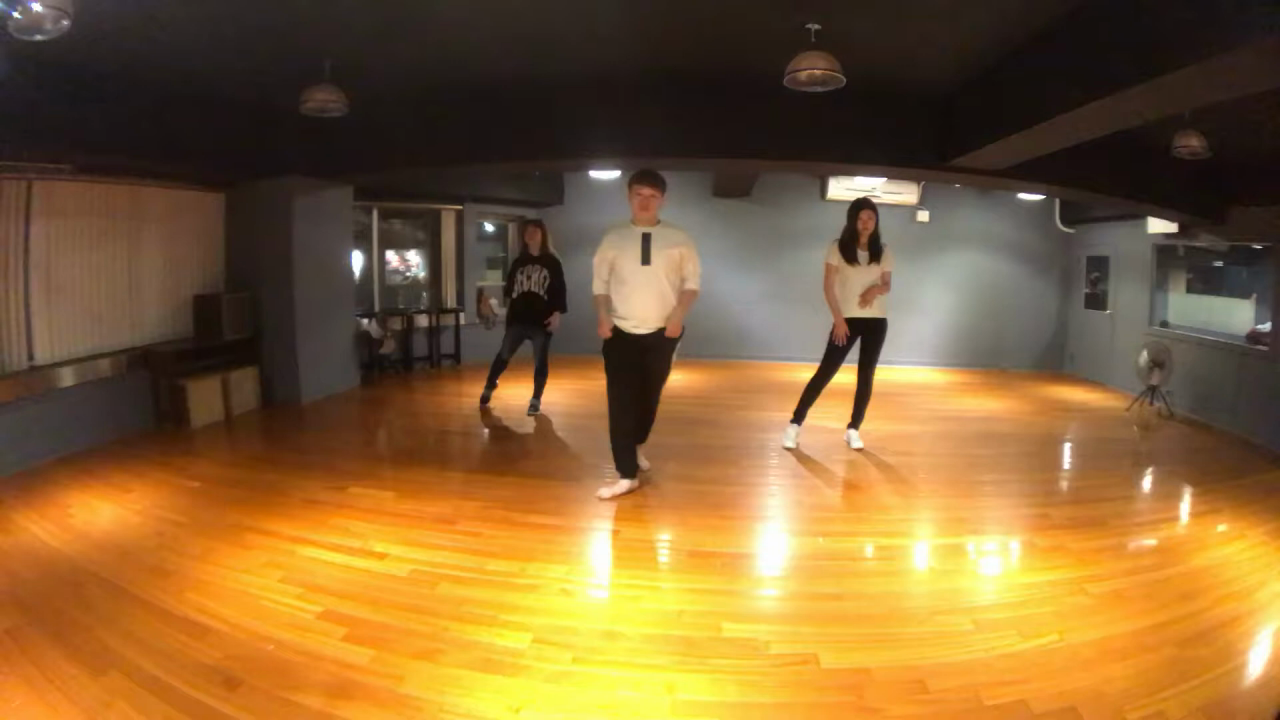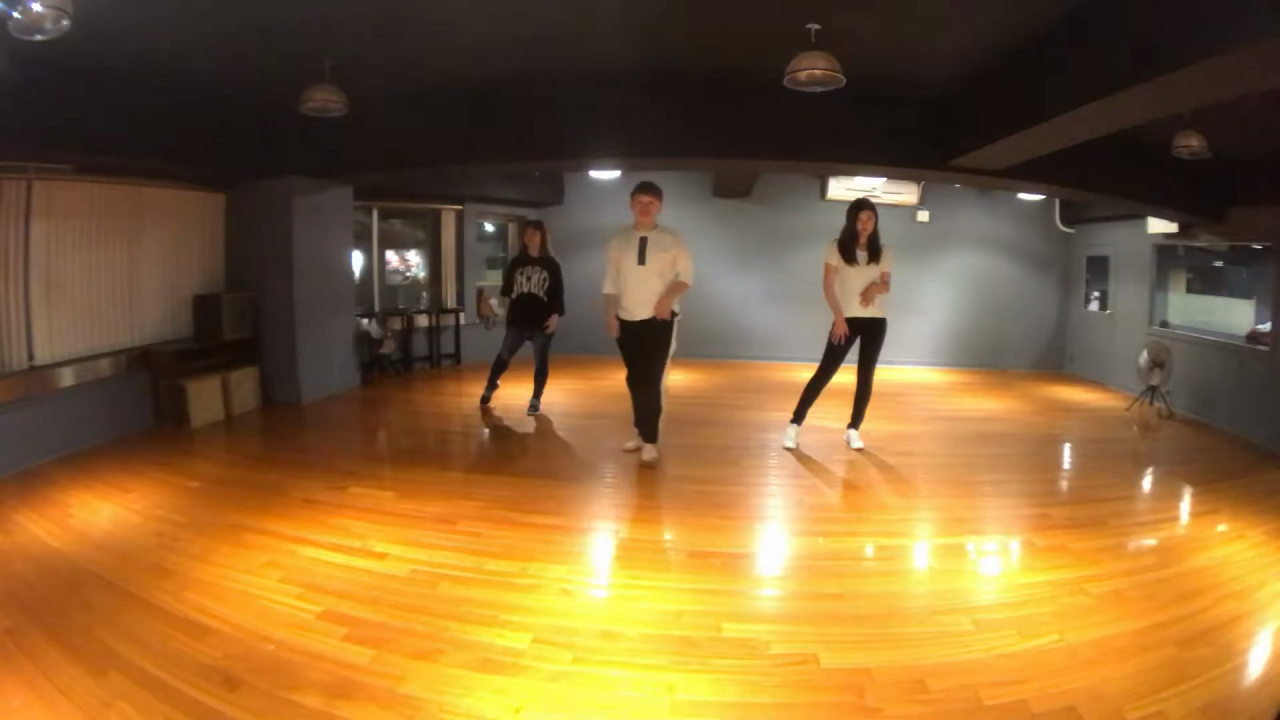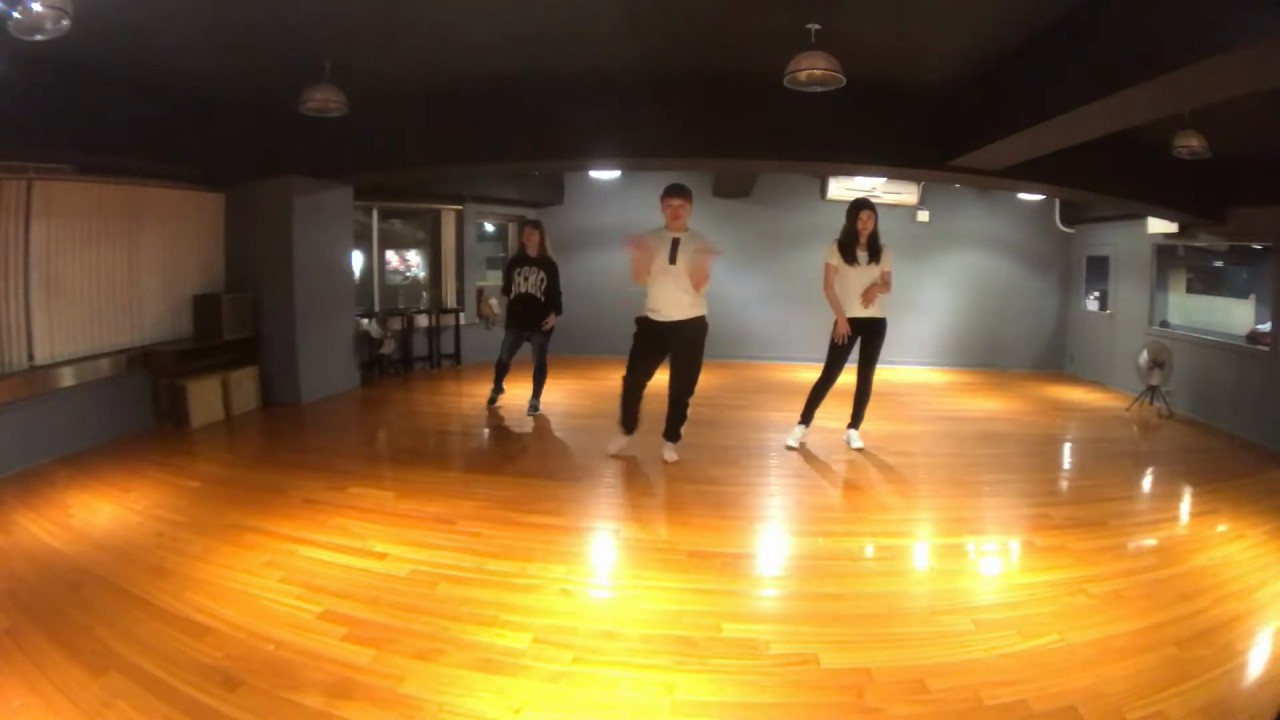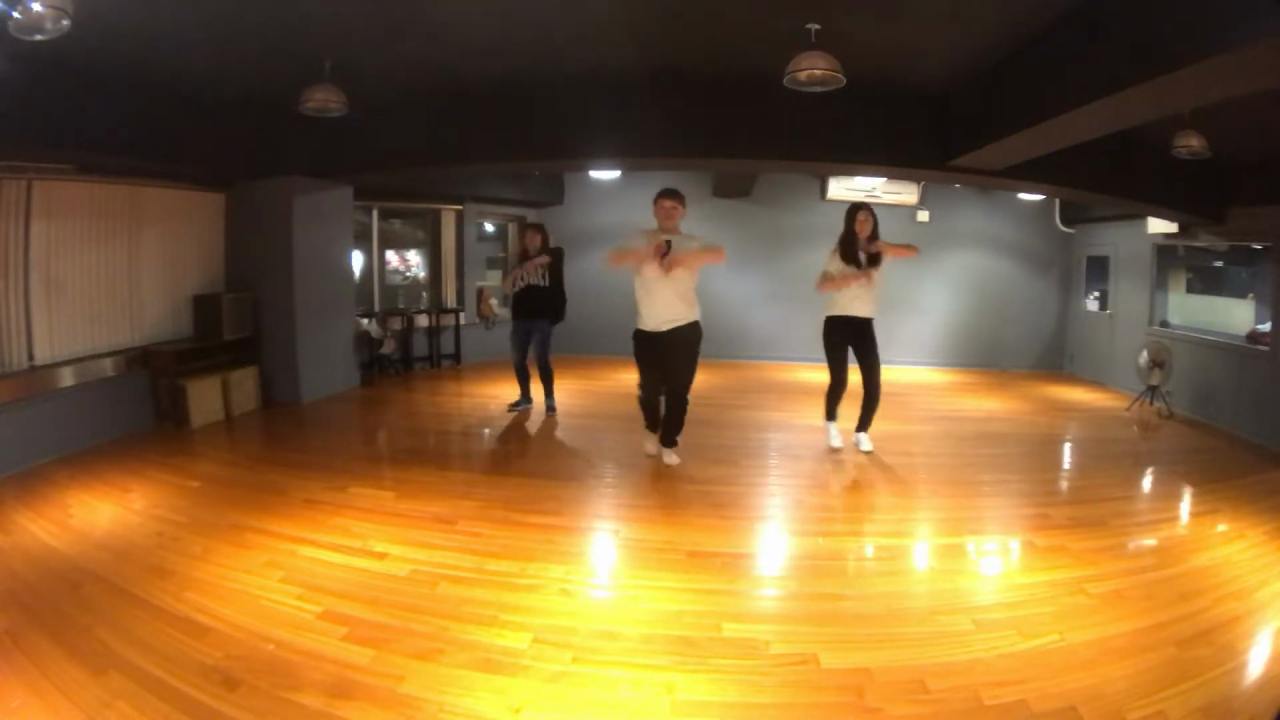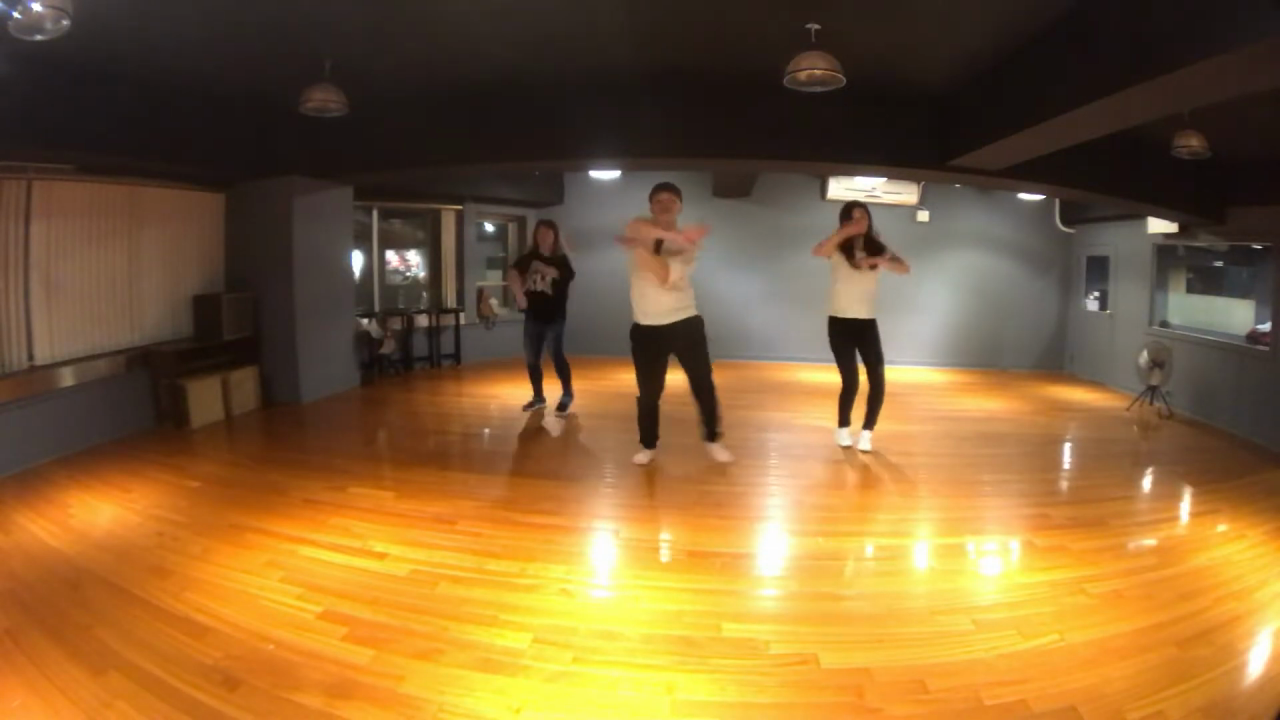
dt=1s
person 1, frame 1
left shoulder: (679, 239)
right shoulder: (613, 239)
left elbow: (692, 281)
right elbow: (600, 281)
left wrist: (678, 314)
right wrist: (603, 315)
left hip: (662, 332)
right hip: (621, 331)
left knee: (649, 396)
right knee: (620, 399)
left ankle: (636, 446)
right ankle: (626, 475)
person 1, frame 2
left shoulder: (672, 240)
right shoulder: (619, 242)
left elbow: (685, 277)
right elbow: (610, 283)
left wrist: (668, 297)
right wrist: (611, 316)
left hip: (659, 319)
right hip: (627, 321)
left knee: (652, 380)
right knee: (635, 380)
left ankle: (650, 442)
right ankle: (643, 433)
person 1, frame 3
left shoulder: (700, 243)
right shoulder: (647, 240)
left elbow: (698, 285)
right elbow: (641, 279)
left wrist: (702, 261)
right wrist: (641, 254)
left hip: (689, 324)
right hip: (653, 322)
left knee: (681, 387)
right knee: (634, 377)
left ankle: (670, 440)
right ankle: (626, 432)
person 1, frame 4
left shoulder: (692, 243)
right shoulder: (642, 242)
left elbow: (717, 254)
right elbow: (615, 259)
left wrist: (678, 260)
right wrist: (645, 254)
left hip: (684, 330)
right hip: (648, 331)
left knee: (677, 392)
right knee: (650, 391)
left ankle: (668, 443)
right ankle: (654, 432)
person 1, frame 5
left shoulder: (686, 246)
right shoulder: (644, 226)
left elbow: (665, 277)
right elbow: (635, 229)
left wrist: (640, 247)
right wrist: (676, 235)
left hip: (684, 324)
right hip: (646, 328)
left knee: (702, 383)
right knee: (648, 391)
left ankle: (713, 439)
right ankle: (648, 445)
person 2, frame 1
left shoulder: (883, 252)
right shoulder: (838, 248)
left elbow: (887, 285)
right elbow: (828, 286)
left wrist: (876, 289)
right wrist: (838, 318)
left hip: (876, 321)
right hip: (847, 319)
left knee: (866, 375)
right knee: (826, 371)
left ankle: (853, 429)
right ankle: (795, 425)
person 2, frame 2
left shoulder: (882, 253)
right shoulder: (837, 248)
left elbow: (887, 285)
right elbow: (828, 286)
left wrist: (876, 287)
right wrist: (838, 317)
left hip: (875, 321)
right hip: (846, 319)
left knee: (865, 376)
right knee: (825, 372)
left ankle: (853, 429)
right ankle: (795, 425)
person 2, frame 3
left shoulder: (882, 252)
right shoulder: (837, 248)
left elbow: (888, 285)
right elbow: (828, 286)
left wrist: (876, 289)
right wrist: (841, 317)
left hip: (876, 321)
right hip: (845, 320)
left knee: (865, 377)
right knee: (830, 374)
left ankle: (853, 429)
right ankle: (802, 425)
person 2, frame 4
left shoulder: (880, 251)
right shoulder: (839, 253)
left elbow: (914, 251)
right elbow: (822, 285)
left wrist: (885, 248)
right wrist: (852, 278)
left hip: (864, 325)
right hip: (837, 323)
left knee: (873, 383)
right knee: (839, 380)
left ankle: (861, 432)
right ankle: (831, 423)
person 2, frame 5
left shoulder: (877, 249)
right shoulder: (838, 248)
left elbow: (904, 269)
right elbow: (818, 251)
left wrist: (883, 260)
right wrist: (844, 232)
left hip: (867, 323)
right hip: (840, 323)
left knee: (877, 382)
right knee: (851, 381)
left ankle: (866, 430)
right ankle: (843, 428)
person 3, frame 1
left shoulder: (552, 262)
right shoulder: (518, 262)
left elbow: (560, 290)
right elbow: (509, 288)
left wrist: (557, 313)
left hip: (542, 320)
right hip: (518, 317)
left knee: (540, 360)
right knee: (504, 354)
left ankle: (536, 400)
right ankle: (489, 386)
person 3, frame 2
left shoulder: (551, 265)
right shoulder: (516, 263)
left elbow: (558, 293)
right elbow: (507, 289)
left wrist: (556, 315)
left hip: (542, 321)
right hip: (518, 319)
left knee: (541, 360)
right knee: (504, 355)
left ankle: (536, 400)
right ankle: (490, 386)
person 3, frame 3
left shoulder: (549, 264)
right shoulder: (515, 262)
left elbow: (555, 292)
right elbow: (507, 288)
left wrist: (554, 315)
right wrist: (508, 308)
left hip: (538, 320)
right hip: (516, 319)
left knee: (539, 360)
right knee: (504, 355)
left ankle: (535, 400)
right ankle: (497, 388)
person 3, frame 4
left shoulder: (548, 259)
right shoulder: (520, 264)
left elbow: (557, 253)
right elbow: (506, 288)
left wrist: (533, 262)
right wrist: (512, 273)
left hip: (542, 317)
right hip: (520, 318)
left knee: (541, 358)
right knee: (518, 360)
left ankle: (549, 399)
right ankle: (525, 398)
person 3, frame 5
left shoulder: (560, 259)
right shoulder: (527, 258)
left elbow: (568, 275)
right elbow: (512, 273)
left wrist: (546, 268)
right wrist: (519, 293)
left hip: (553, 317)
right hip: (533, 317)
left knee: (555, 354)
right knee: (532, 359)
left ankle: (567, 395)
right ankle: (538, 397)
